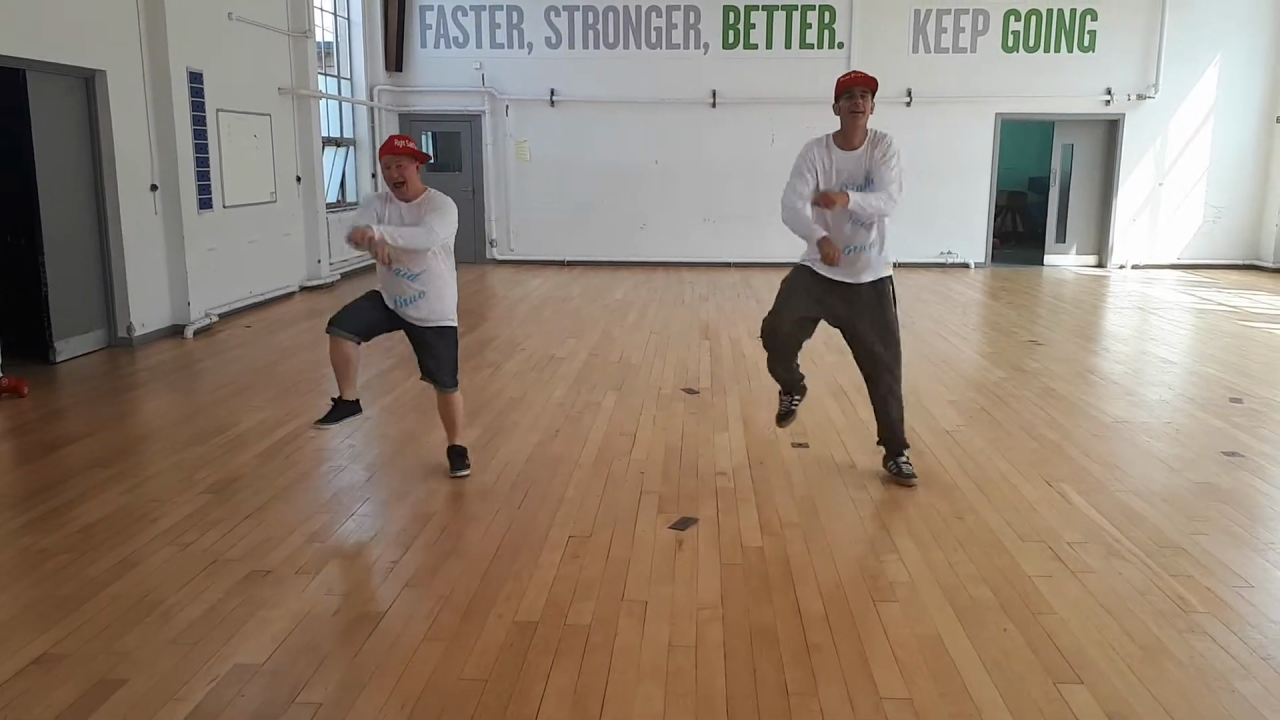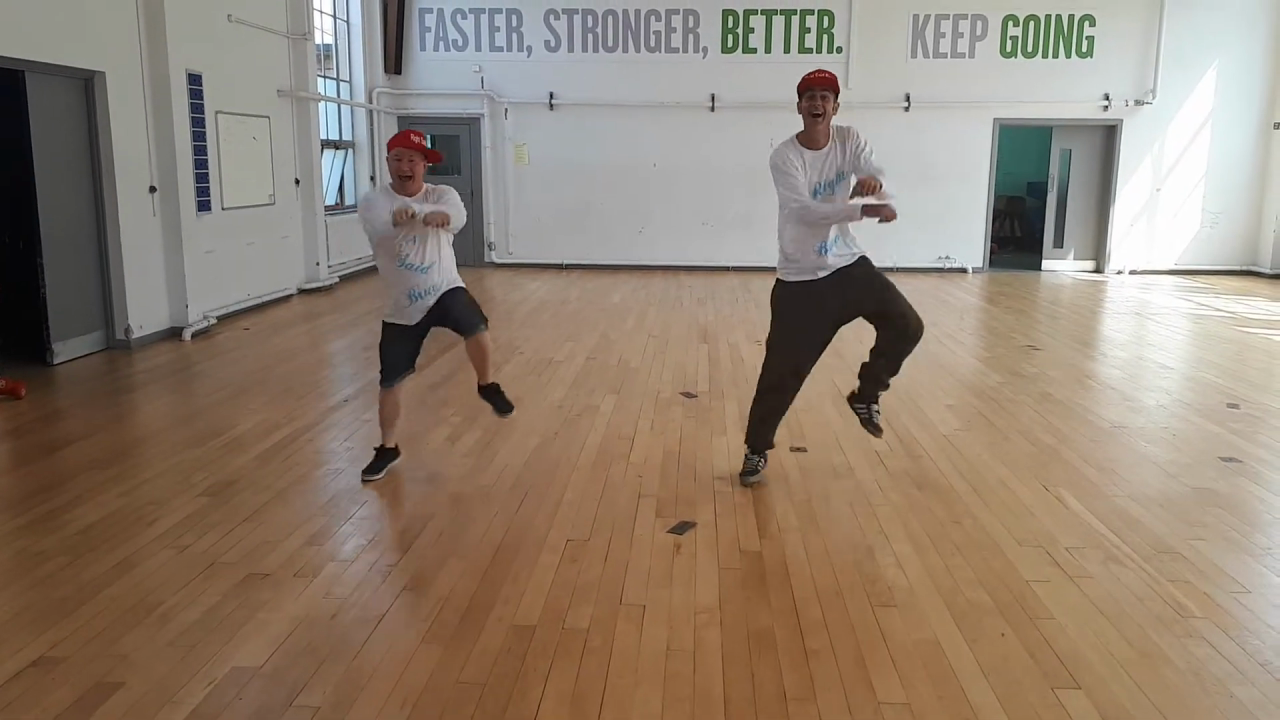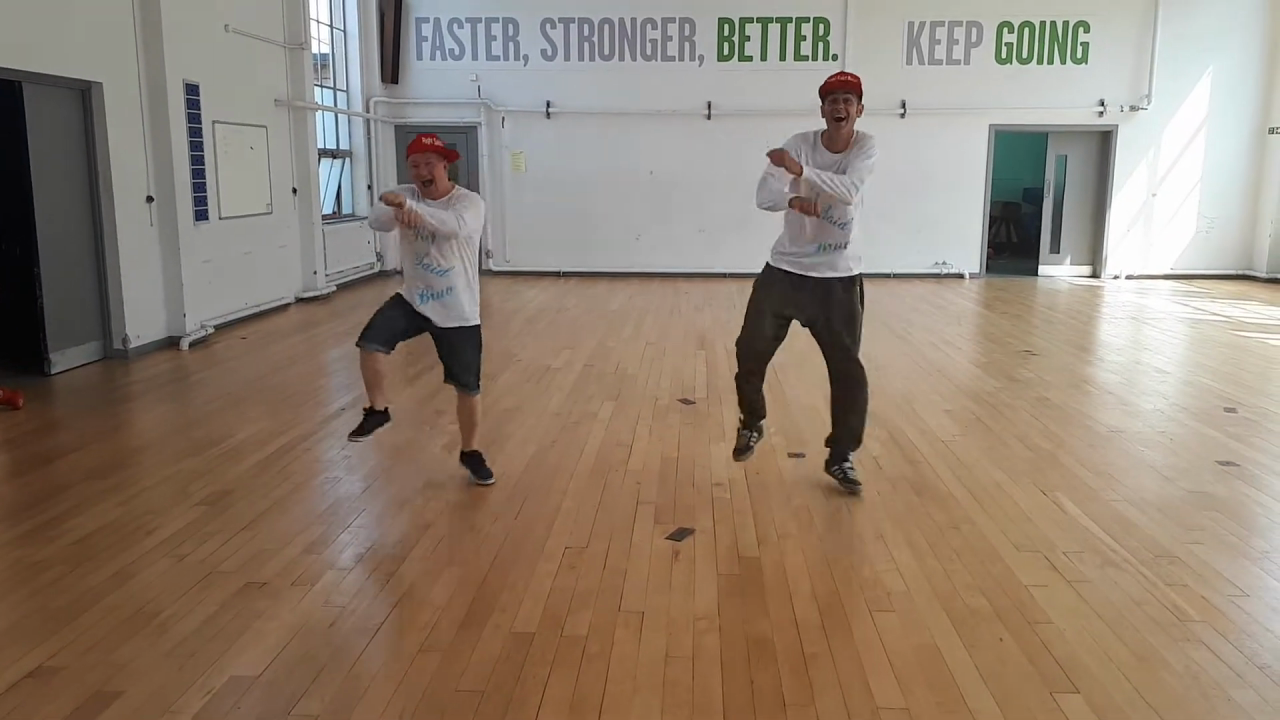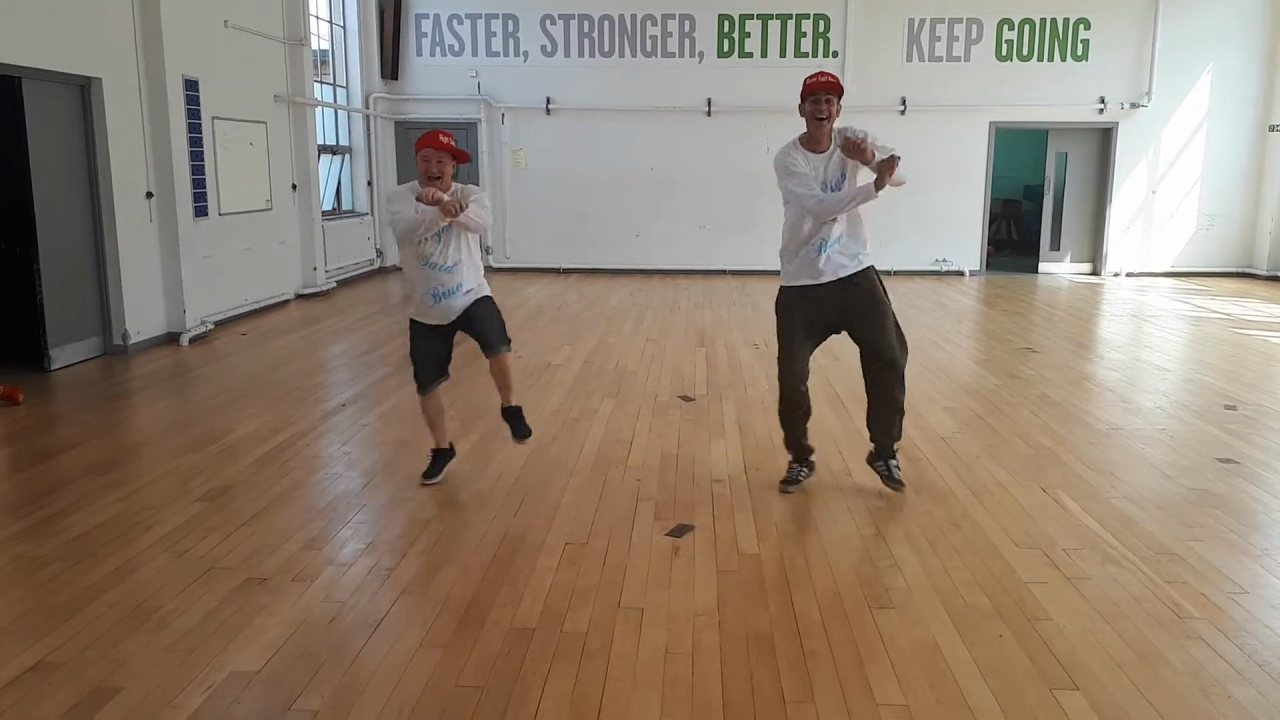
dt=0.5s
person 1, frame 1
left shoulder: (884, 146)
right shoulder: (815, 150)
left elbow: (887, 200)
right elbow: (790, 210)
left wrist: (846, 200)
right wrist: (820, 239)
left hip: (871, 278)
right hip: (818, 269)
left knee: (884, 367)
right knee: (776, 331)
left ankle: (895, 452)
right ankle: (792, 388)
person 1, frame 2
left shoulder: (850, 139)
right shoulder: (783, 156)
left elbow: (880, 177)
right elbow: (809, 212)
left wrist: (872, 181)
right wrist: (865, 209)
left hip: (849, 264)
right hip: (800, 278)
left knee: (907, 326)
right knee: (782, 367)
left ankle: (867, 395)
right ankle: (757, 448)
person 1, frame 3
left shoulder: (867, 146)
right shoulder: (798, 145)
left elbow: (850, 190)
right elbow: (764, 198)
left wrist: (800, 171)
right wrist: (795, 200)
left hip: (842, 275)
right hip: (788, 269)
left knee: (847, 368)
right knee: (753, 346)
left ankle: (841, 456)
right ankle: (752, 418)
person 1, frame 4
left shoulder: (854, 140)
right shoulder: (788, 158)
left elbow: (892, 163)
right elbow: (819, 206)
left wrist: (874, 160)
right wrist: (875, 184)
left hip: (854, 274)
right hip: (802, 283)
left knee: (888, 358)
right knee: (792, 376)
left ankle: (884, 452)
right ankle: (799, 458)
person 2, frame 1
left shoulder: (442, 207)
right shoulder: (377, 203)
left elbow: (424, 239)
right elbow: (356, 234)
left wrist: (377, 234)
right wrist: (371, 240)
left hip: (435, 312)
right hip: (388, 299)
left knee: (446, 385)
right knee: (341, 330)
left ankle: (456, 447)
right ankle: (346, 402)
person 2, frame 2
left shoulder: (443, 194)
right shoulder: (373, 200)
left elbow: (456, 217)
right elbow: (382, 232)
left wrist: (419, 212)
right wrist: (425, 218)
left hip: (445, 291)
right hip: (401, 307)
left knee: (476, 328)
right knee: (390, 382)
left ankle: (488, 386)
right ankle: (387, 449)
person 2, frame 3
left shoulder: (469, 201)
right shoulder: (403, 196)
left elbow: (456, 226)
right elbow: (378, 219)
left wrist: (411, 210)
right wrist: (401, 213)
left hip: (459, 312)
right hip: (413, 300)
left knee: (467, 387)
right knee: (371, 345)
left ankle: (471, 452)
right ankle: (377, 411)
person 2, frame 4
left shoulder: (470, 194)
right shoulder: (401, 197)
left elbow: (480, 219)
right elbow: (404, 229)
left wrist: (441, 204)
right wrist: (444, 210)
left hip: (470, 295)
right hip: (427, 309)
left knee: (498, 348)
right knee: (428, 385)
left ankle: (509, 408)
right ankle: (441, 449)
